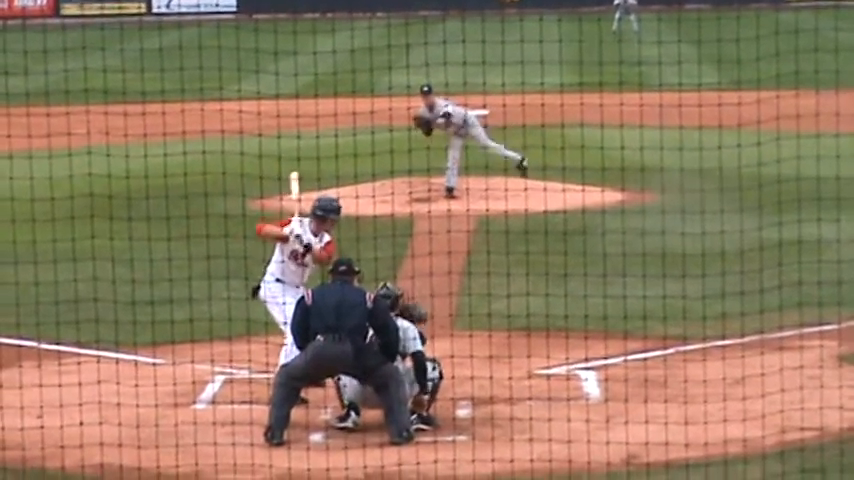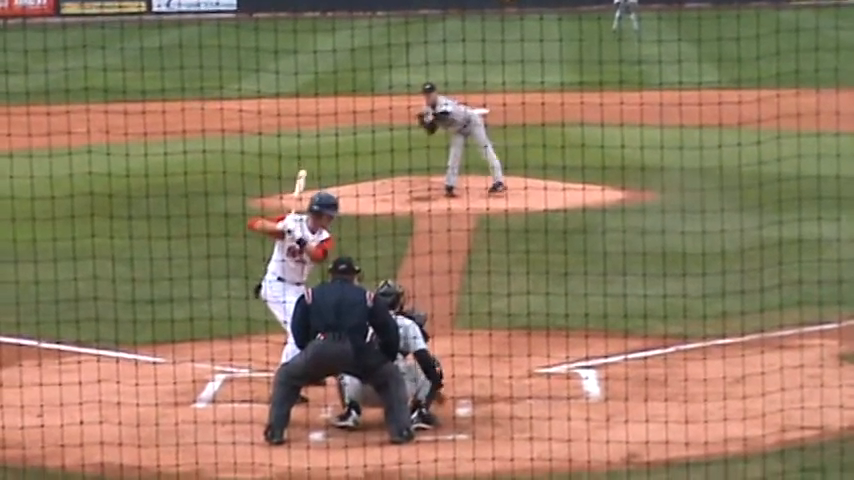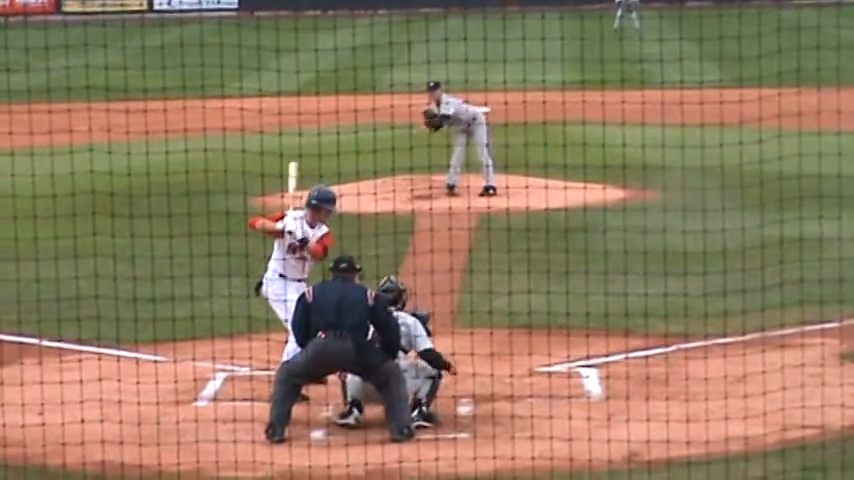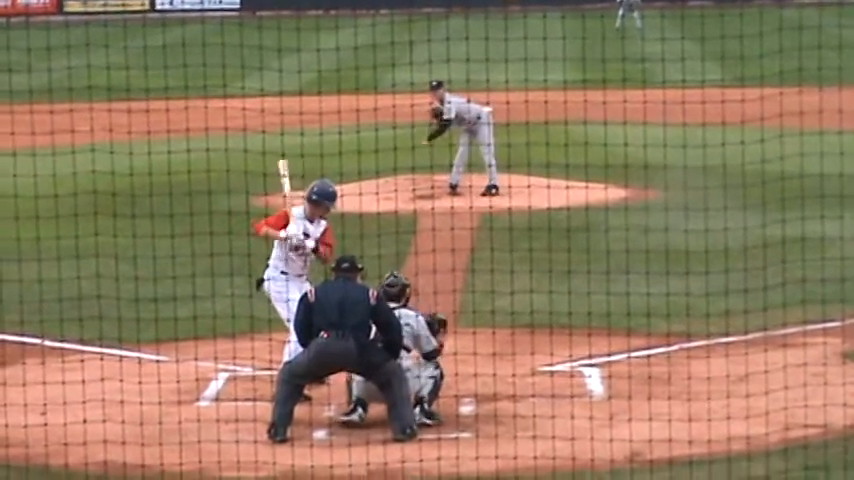
dt=0.1s
person 1, frame 1
left shoulder: (326, 239)
right shoulder: (294, 224)
left elbow: (323, 259)
right elbow: (261, 229)
left wrist: (306, 243)
right wrist: (286, 232)
left hip: (296, 289)
right hip: (275, 287)
person 1, frame 2
left shoulder: (325, 237)
right shoulder: (291, 221)
left elbow: (318, 256)
right elbow: (254, 223)
left wrist: (299, 239)
right wrist: (280, 227)
left hip: (298, 288)
right hip: (277, 286)
person 1, frame 3
left shoulder: (324, 232)
right shoulder: (291, 218)
left elbow: (319, 253)
right elbow: (255, 222)
left wrist: (300, 238)
right wrist: (280, 227)
left hip: (299, 285)
right hip: (278, 284)
person 1, frame 4
left shoulder: (323, 226)
right shoulder: (290, 216)
left elbow: (326, 253)
right elbow: (259, 228)
left wrist: (311, 245)
right wrist: (283, 235)
left hip: (301, 280)
right hip: (280, 280)
person 2, frame 1
left shoulder: (310, 296)
right shoulder: (367, 298)
left elbow: (298, 333)
right elbow: (389, 333)
right wrist: (387, 359)
left hip: (319, 351)
right hip: (354, 352)
left knee: (285, 378)
right knee: (391, 378)
left ankle: (275, 432)
right ankle: (400, 431)
person 2, frame 2
left shoulder: (310, 295)
right shoulder: (367, 296)
left elbow: (299, 333)
right elbow: (389, 332)
right wrist: (386, 358)
left hip: (320, 350)
right hip: (355, 350)
left knee: (286, 377)
right knee: (391, 377)
left ankle: (275, 431)
right ankle: (401, 430)
person 2, frame 3
left shoulder: (311, 293)
right shoulder: (368, 295)
left elbow: (299, 331)
right elbow: (390, 330)
right wrist: (387, 356)
left hip: (321, 348)
right hip: (356, 349)
left knee: (287, 375)
right knee: (391, 375)
left ankle: (276, 429)
right ankle: (401, 428)
person 2, frame 4
left shoulder: (313, 294)
right shoulder: (370, 294)
left elbow: (302, 331)
right elbow: (392, 330)
right wrist: (390, 356)
left hip: (323, 348)
right hip: (358, 349)
left knee: (289, 375)
right knee: (394, 375)
left ankle: (278, 430)
right ankle: (404, 428)
person 3, frame 1
right shoulder: (406, 326)
right elbow: (419, 360)
right wrist: (423, 393)
left hip: (362, 393)
left knee: (342, 373)
right knee: (432, 367)
left ankle: (350, 412)
right ankle: (419, 415)
person 3, frame 2
right shoulder: (408, 323)
right elbow: (423, 357)
right wrist: (437, 386)
left hip: (363, 390)
left knee: (344, 375)
right knee: (430, 368)
left ankle: (352, 411)
right ankle: (420, 412)
person 3, frame 3
right shoulder: (410, 320)
right elbow: (429, 355)
right wrist: (448, 366)
left hip: (364, 387)
left knee: (348, 373)
right knee: (432, 368)
left ankle: (353, 409)
right ankle: (420, 411)
person 3, frame 4
right shoulder: (413, 317)
right elbow: (430, 354)
right wrist: (440, 344)
left hip: (368, 384)
left knee: (355, 376)
right knee: (433, 369)
left ankle: (356, 409)
right ankle: (422, 409)
person 4, frame 1
left shoulder: (442, 106)
right shoulder: (424, 111)
left elbow: (446, 116)
right elbow: (427, 132)
left wrist: (442, 120)
right wrist: (422, 125)
left hip: (467, 123)
right hip: (455, 131)
left knee: (488, 144)
right knee: (452, 158)
left ankle: (518, 160)
right ankle: (449, 188)
person 4, frame 2
left shoulder: (444, 104)
right shoulder: (428, 109)
left elbow: (442, 115)
right elbow: (431, 130)
left wrist: (431, 118)
right wrist: (424, 121)
left hip: (472, 122)
right hip: (458, 129)
left knee: (485, 149)
right knee: (454, 157)
left ankle: (498, 182)
right ankle: (450, 187)
person 4, frame 3
left shoulder: (447, 103)
right shoulder: (434, 106)
left elbow: (442, 119)
right elbow: (437, 125)
left wrist: (428, 123)
right wrist: (430, 120)
left hip: (476, 121)
right hip: (462, 127)
left knee: (483, 151)
right knee: (457, 155)
left ankle: (490, 186)
right ankle: (451, 185)
person 4, frame 4
left shoulder: (449, 104)
right shoulder: (441, 103)
left elbow: (444, 126)
right elbow: (443, 123)
left wrist: (429, 138)
right wrist: (438, 116)
left hip: (481, 120)
right hip: (468, 125)
left knee: (487, 152)
right knee: (461, 153)
left ankle: (493, 185)
right ankle: (453, 184)
